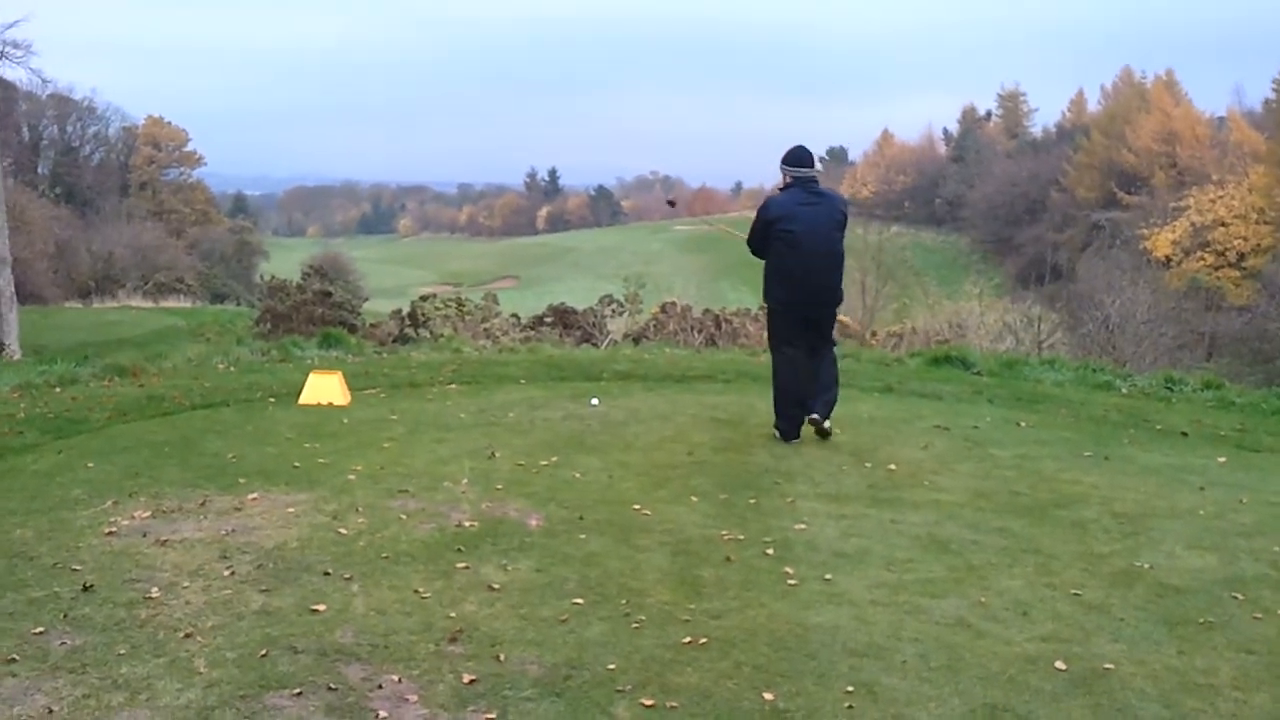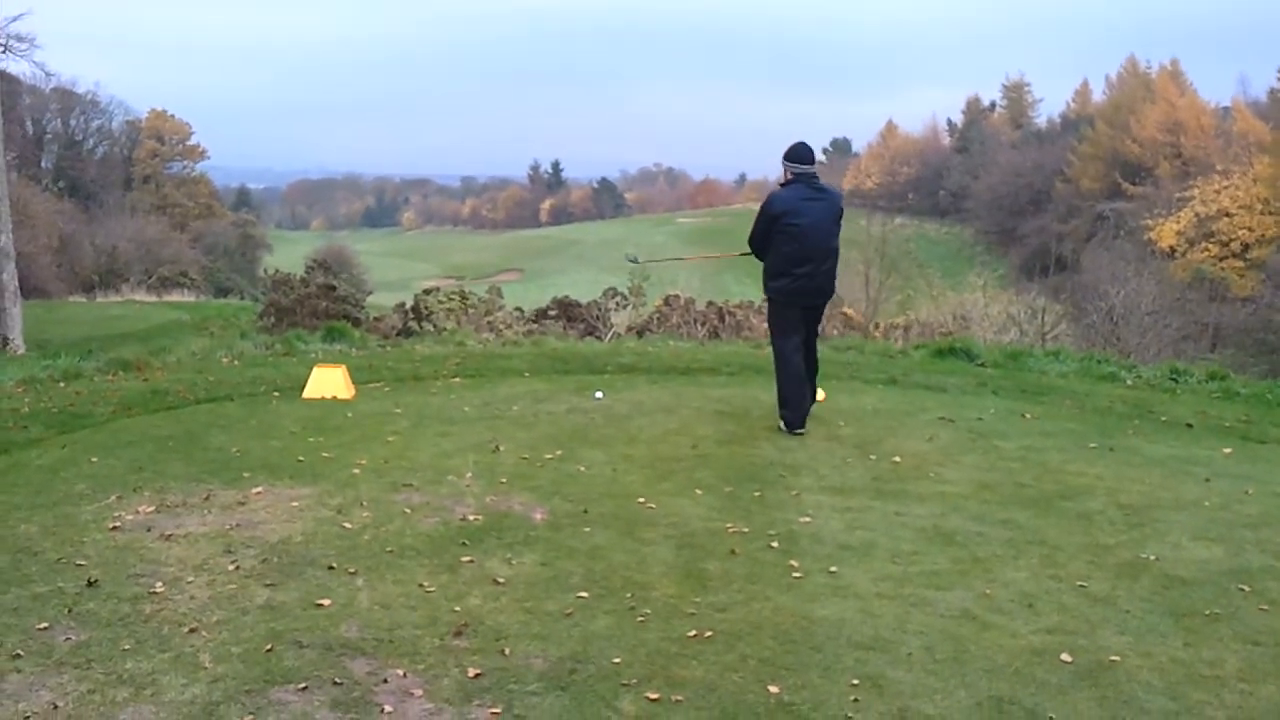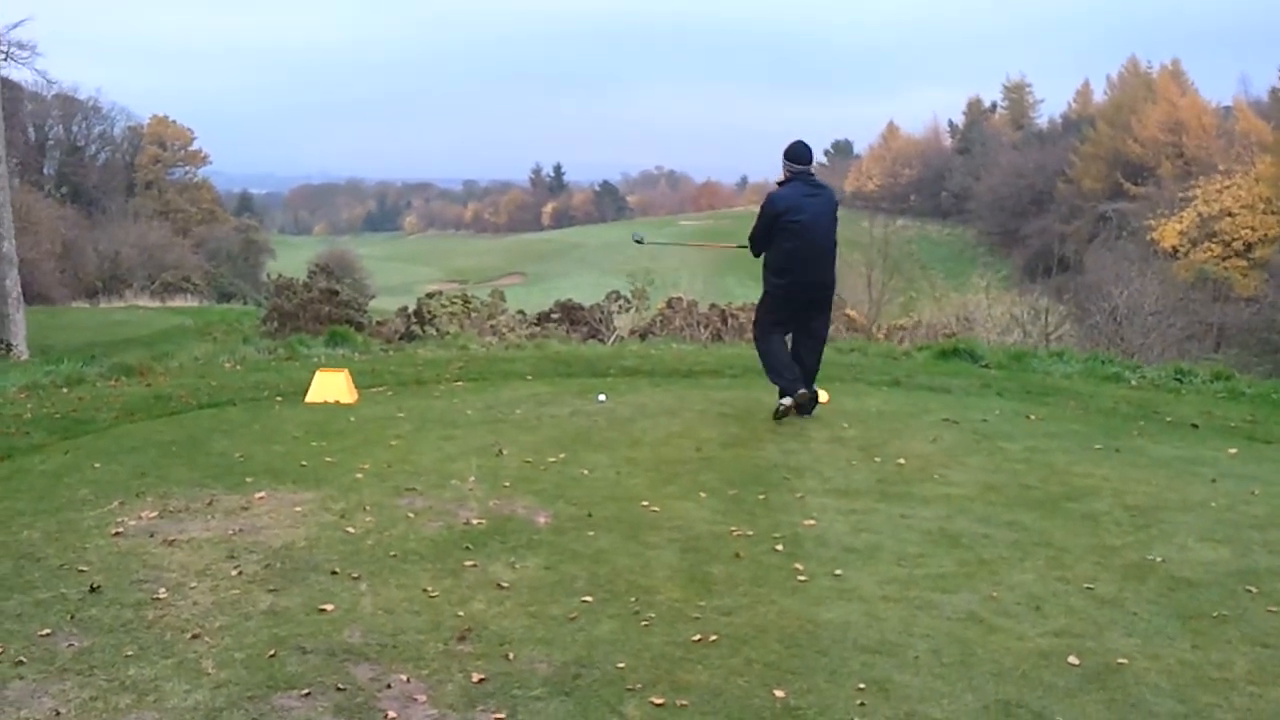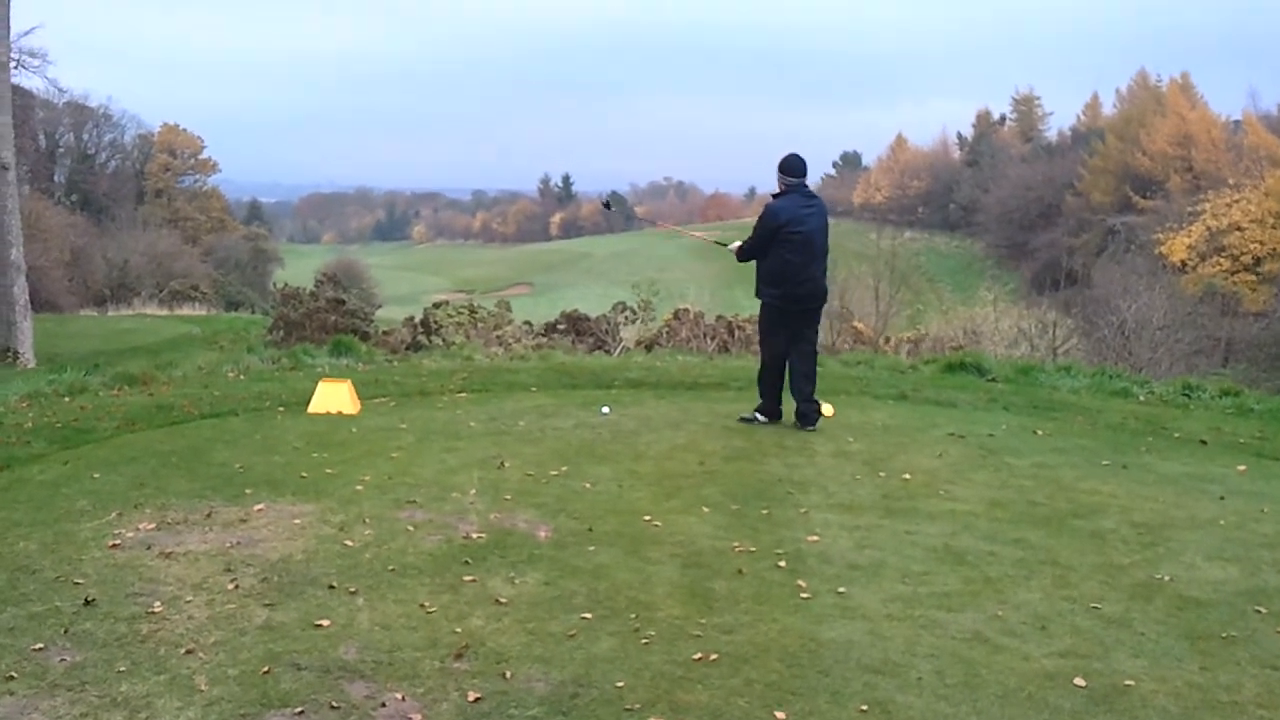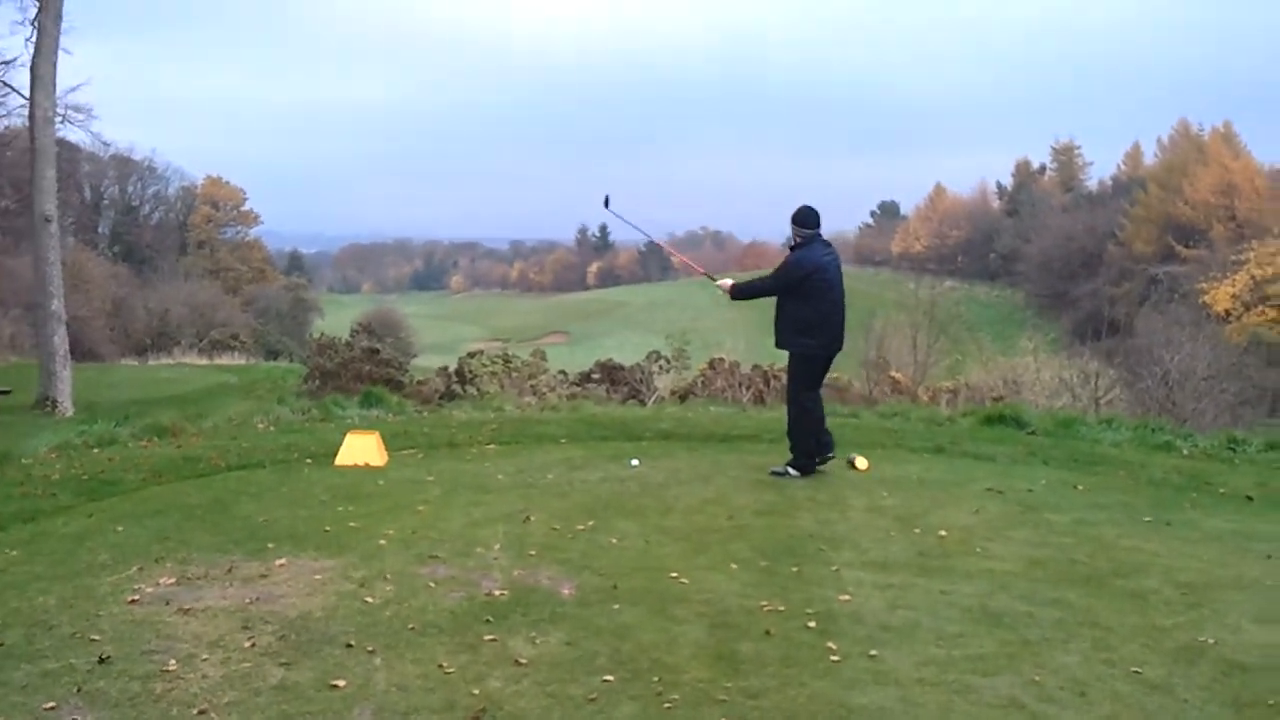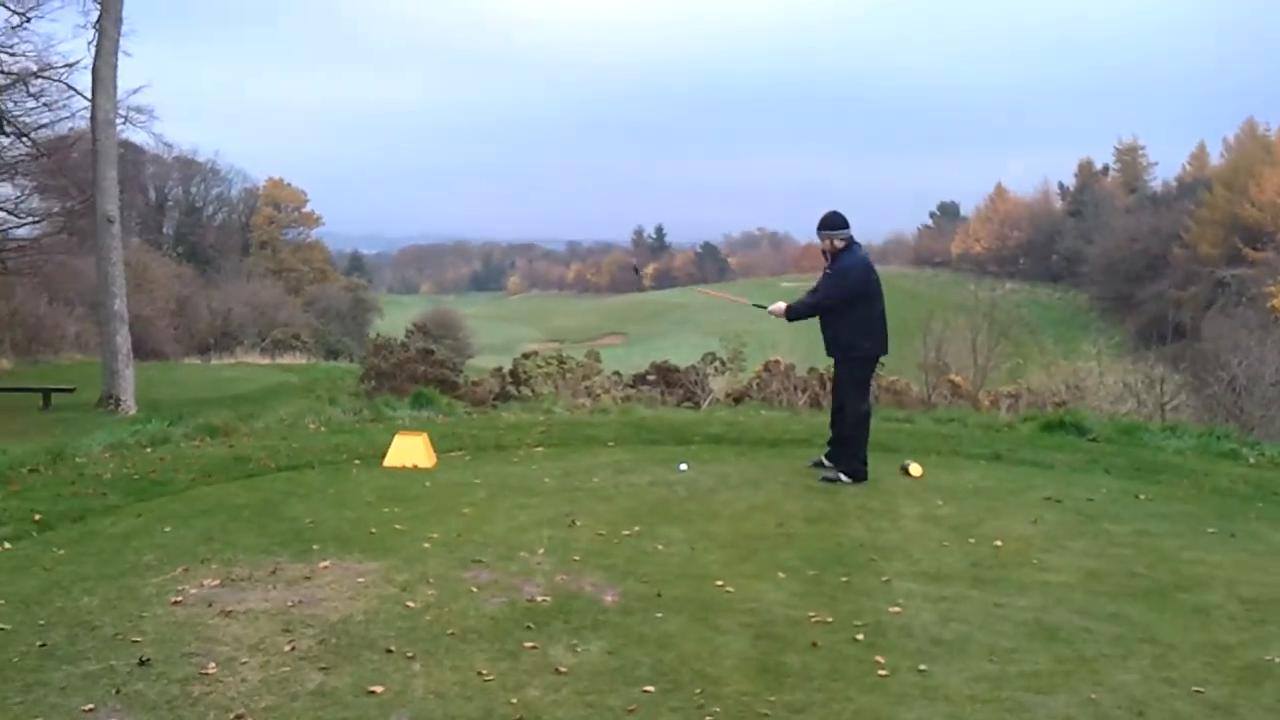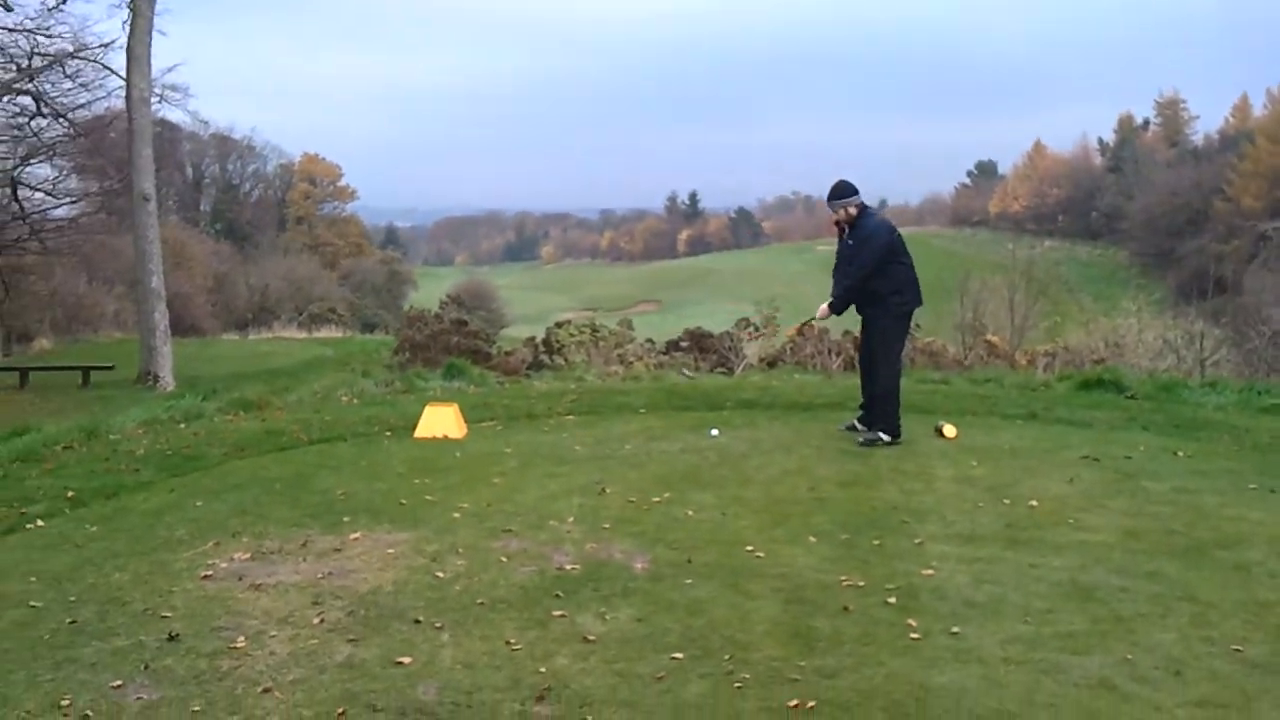
dt=0.3s
person 1, frame 1
left shoulder: (774, 205)
right shoulder: (838, 203)
left elbow: (756, 246)
left hip: (785, 297)
right hip: (826, 295)
left knee: (788, 358)
right knee: (822, 351)
left ankle: (789, 427)
right ankle: (820, 411)
person 1, frame 2
left shoulder: (777, 200)
right shoulder: (834, 199)
left elbow: (757, 243)
left wrist: (771, 256)
left hip: (785, 287)
right hip: (820, 286)
left knee: (788, 348)
right knee: (807, 343)
left ankle: (794, 418)
right ankle: (804, 400)
person 1, frame 3
left shoulder: (778, 198)
right shoulder: (828, 196)
left elbow: (759, 238)
left wrist: (756, 248)
left hip: (785, 283)
right hip: (820, 283)
left knee: (767, 332)
right knee: (811, 340)
left ankle: (791, 388)
right ankle: (805, 399)
person 1, frame 4
left shoulder: (776, 209)
right shoulder: (818, 206)
left elbow: (755, 246)
left wrist: (739, 250)
right wrist: (747, 247)
left hip: (780, 294)
right hip: (812, 293)
left knee: (773, 352)
right knee: (804, 353)
left ankle: (769, 410)
right ankle: (807, 413)
person 1, frame 5
left shoulder: (803, 260)
right shoulder: (824, 253)
left elbow: (771, 285)
right elbow: (779, 282)
left wrist: (734, 288)
right wrist: (741, 286)
left hip: (810, 341)
right hip: (824, 338)
left knee: (800, 398)
right knee: (808, 393)
left ankle: (802, 463)
right ankle: (822, 446)
person 1, frame 6
left shoulder: (852, 264)
right shoulder: (844, 259)
left elbow: (825, 300)
right elbow: (821, 292)
left wrist: (788, 310)
right wrist: (791, 308)
left hip: (861, 344)
right hip: (853, 342)
left knee: (854, 403)
right knee: (842, 399)
left ankle: (853, 469)
right ankle: (837, 455)
person 1, frame 7
left shoulder: (875, 229)
right shoulder: (849, 229)
left elbow: (859, 274)
right elbow: (843, 269)
left wrist: (834, 306)
right wrist: (834, 300)
left hip: (895, 303)
right hip: (874, 303)
left knee: (885, 363)
right knee: (869, 360)
left ankle: (888, 428)
right ankle: (870, 417)
